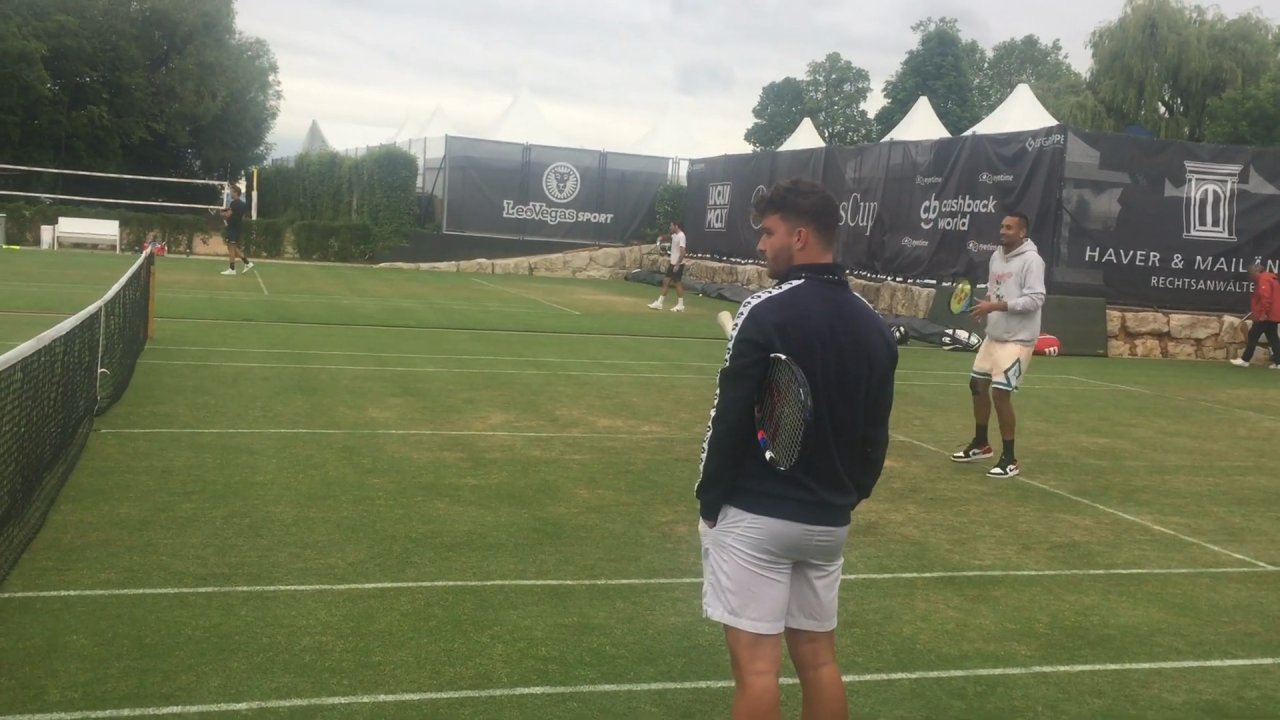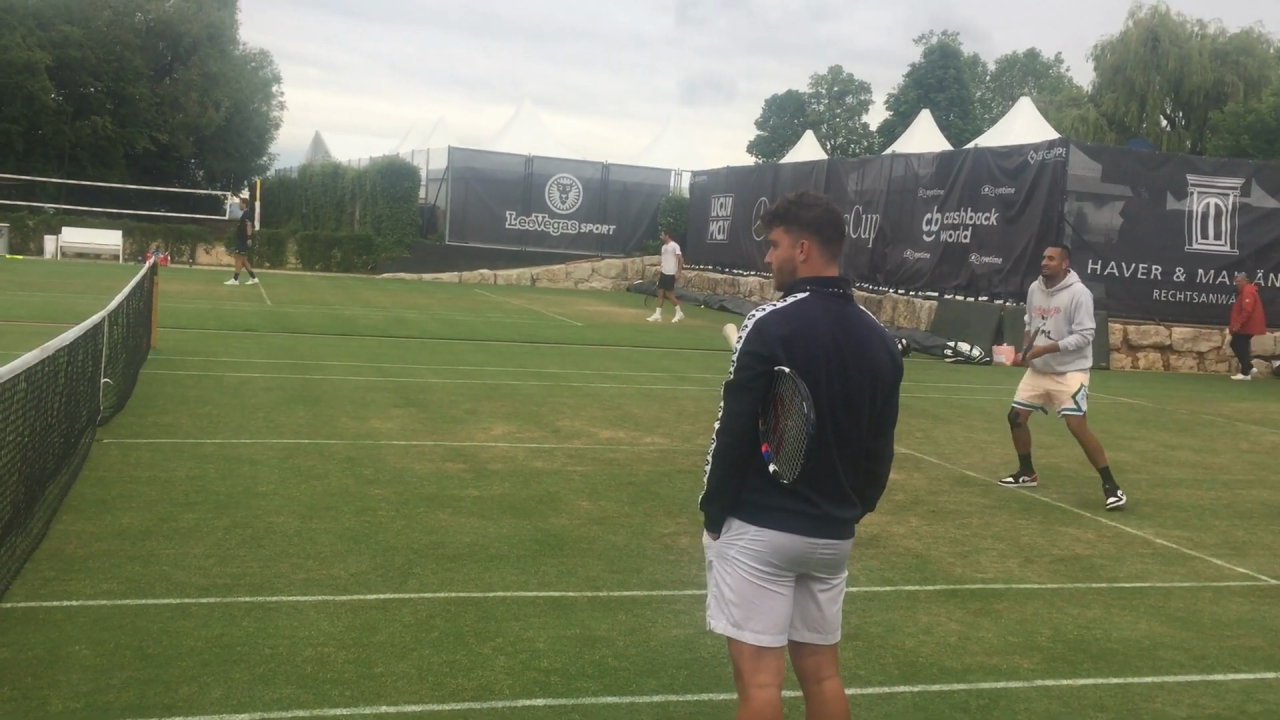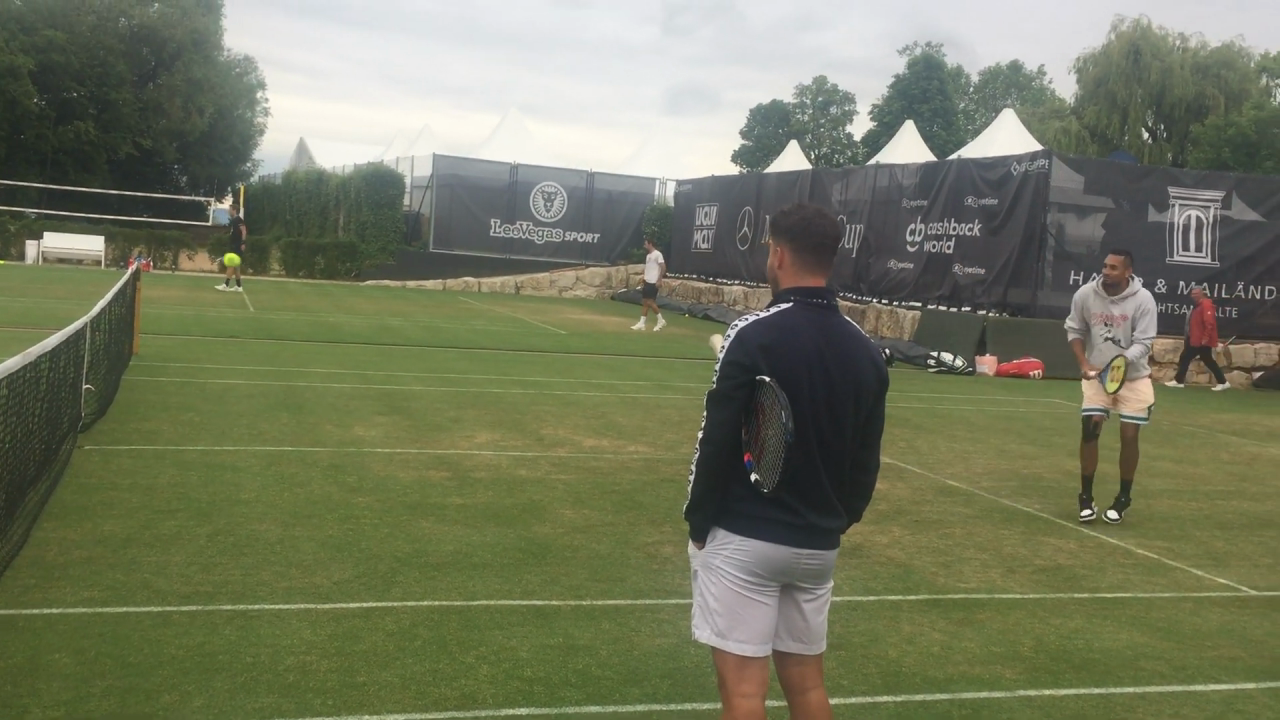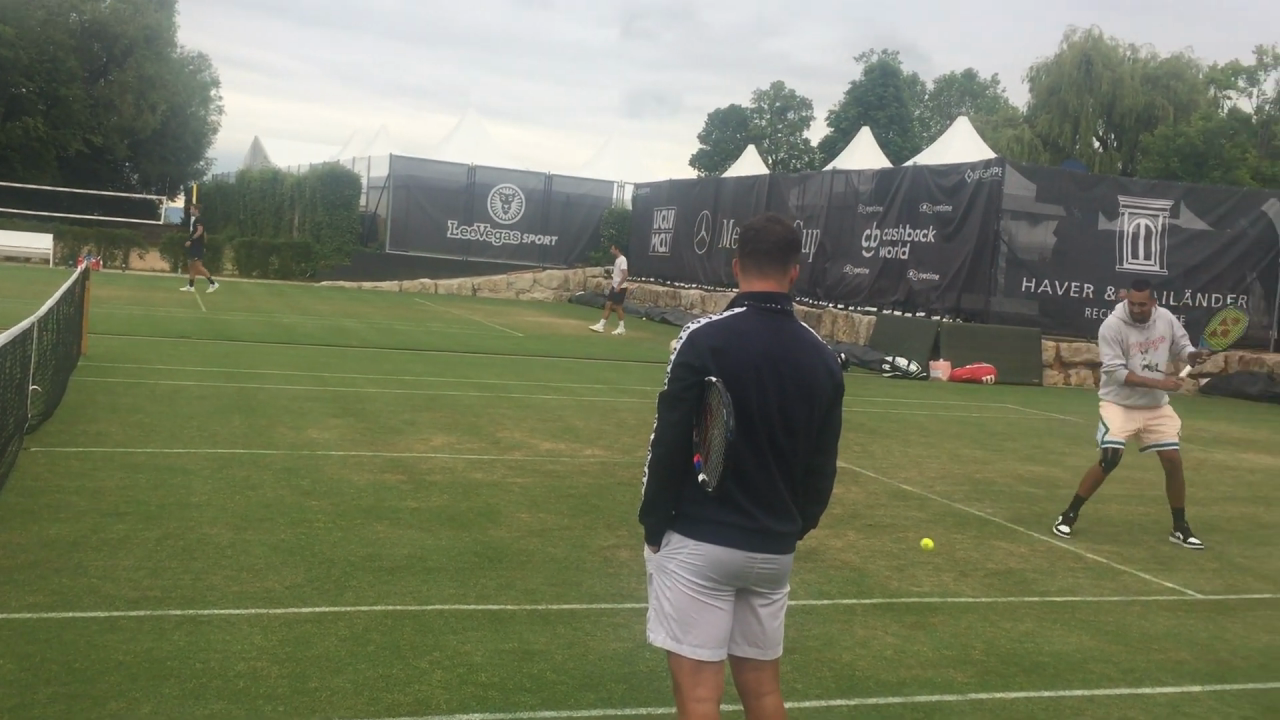
dt=0.4s
person 1, frame 1
left shoulder: (767, 312)
right shoulder: (874, 326)
left elbow: (730, 419)
right elbow: (875, 436)
left wrist: (710, 500)
left hip: (755, 515)
right hip: (828, 522)
left knee: (756, 664)
right knee: (818, 658)
person 1, frame 2
left shoulder: (770, 325)
right shoulder: (879, 339)
left elbow: (734, 432)
right elbow: (880, 449)
left wrist: (713, 512)
left hip: (759, 529)
right hip: (832, 535)
left knee: (759, 677)
right knee: (821, 670)
person 1, frame 3
left shoulder: (754, 335)
right shoulder: (866, 351)
left elbow: (717, 441)
right elbow: (866, 461)
left wrist: (698, 523)
left hip: (744, 539)
right hip: (818, 546)
person 1, frame 4
left shoulder: (705, 338)
right shoulder: (823, 358)
left elbow: (669, 444)
right elbow: (823, 467)
left wrist: (653, 526)
left hip: (699, 543)
right hip: (774, 551)
person 2, frame 1
left shoulder: (1031, 261)
right shoulder: (996, 258)
left elbow: (1034, 300)
left wrist: (997, 305)
right wrist: (983, 311)
left hip: (1016, 340)
right hip: (993, 337)
left knee: (1000, 395)
right knee: (976, 386)
left ankle: (1009, 459)
right ankle: (979, 443)
person 2, frame 2
left shoulder: (1079, 293)
right shoulder: (1035, 289)
left elbow: (1084, 336)
left wrist: (1047, 348)
right wrist: (1026, 350)
left hip: (1071, 372)
right hip: (1039, 369)
left knee: (1077, 426)
right knee: (1016, 417)
left ankle: (1111, 486)
right ankle: (1027, 473)
person 2, frame 3
left shoulder: (1143, 299)
right shoulder: (1085, 294)
left elbow: (1143, 343)
right elbow: (1074, 329)
right wrist: (1083, 363)
left hip: (1134, 377)
right hip: (1096, 374)
left knee: (1129, 436)
right knee: (1090, 429)
left ankle: (1124, 497)
right ankle: (1086, 496)
person 2, frame 4
left shoulder: (1167, 318)
right shoulder: (1111, 326)
left elbow: (1182, 347)
right elbow: (1115, 372)
left wrist: (1194, 355)
right wrist: (1157, 382)
left hip: (1157, 406)
right hip: (1117, 404)
left knee: (1173, 461)
right knee: (1109, 459)
left ankle: (1180, 526)
right ankle: (1070, 514)
